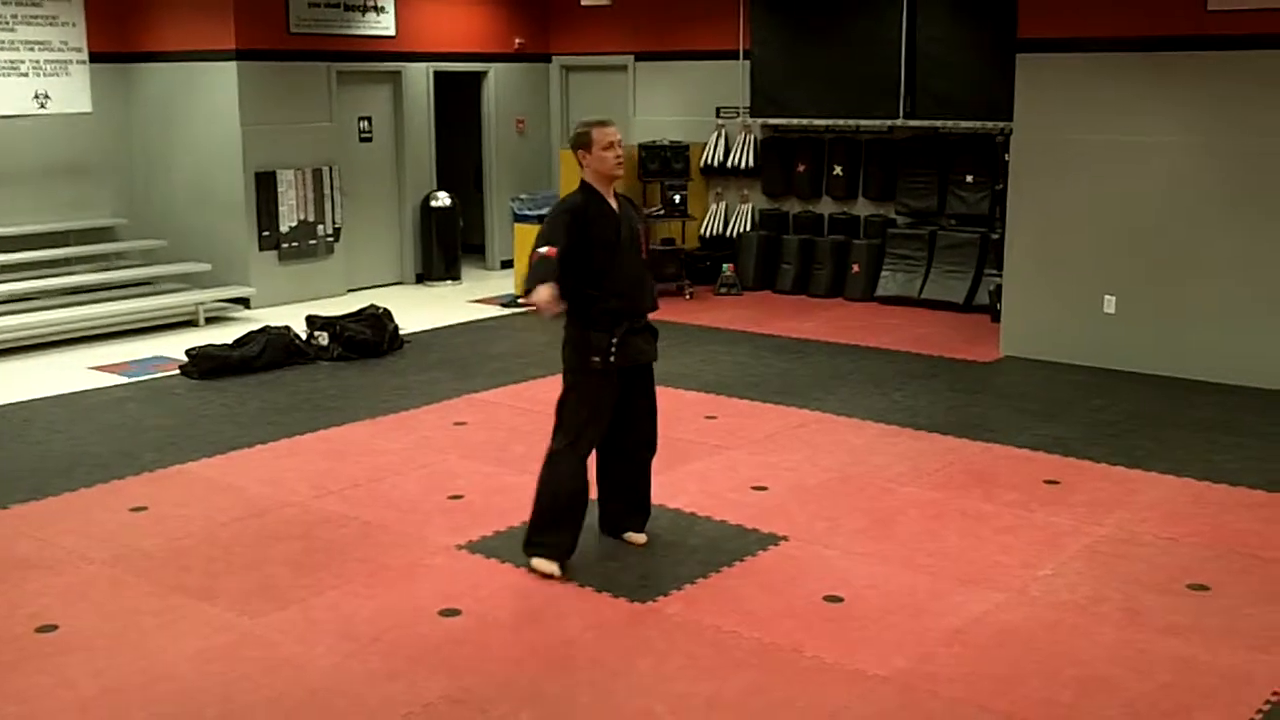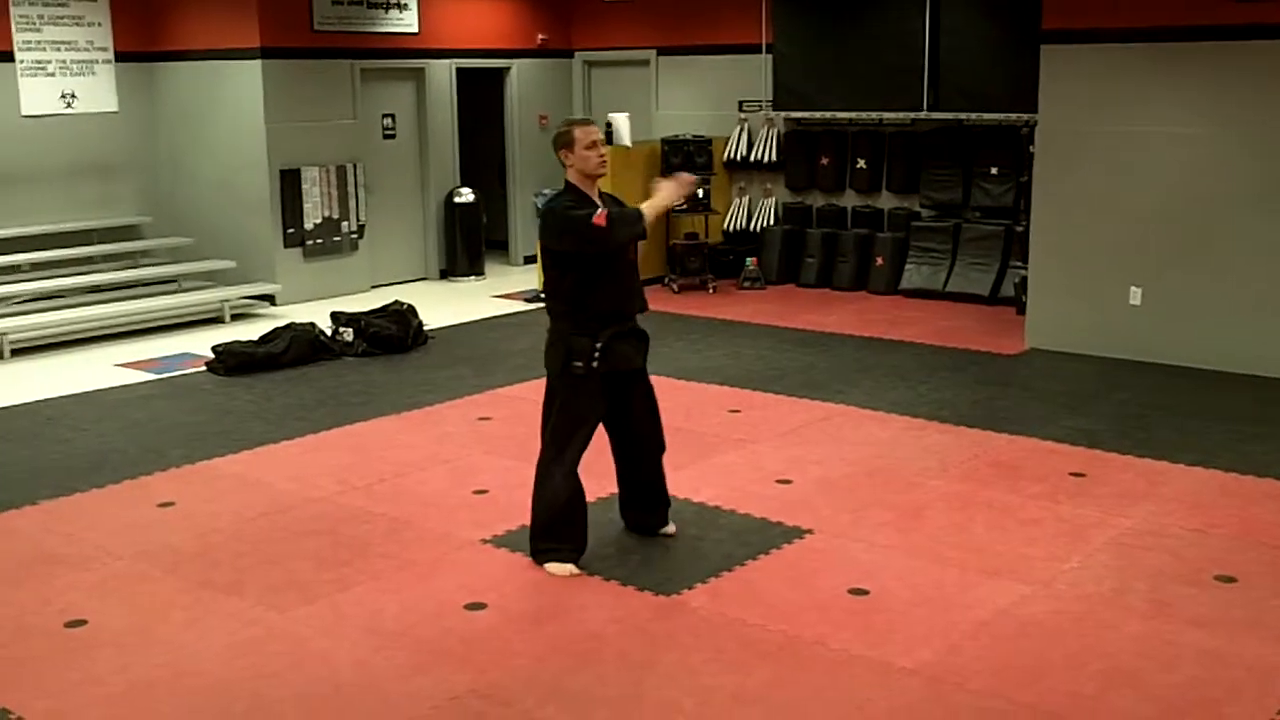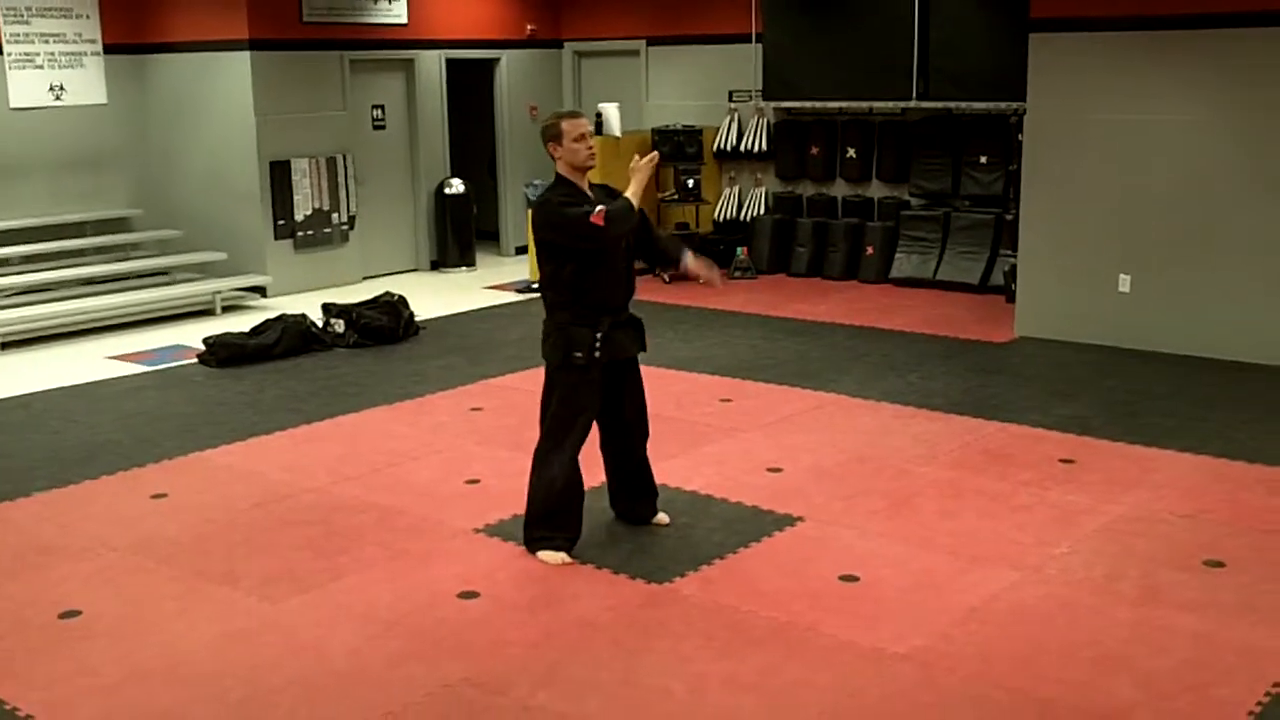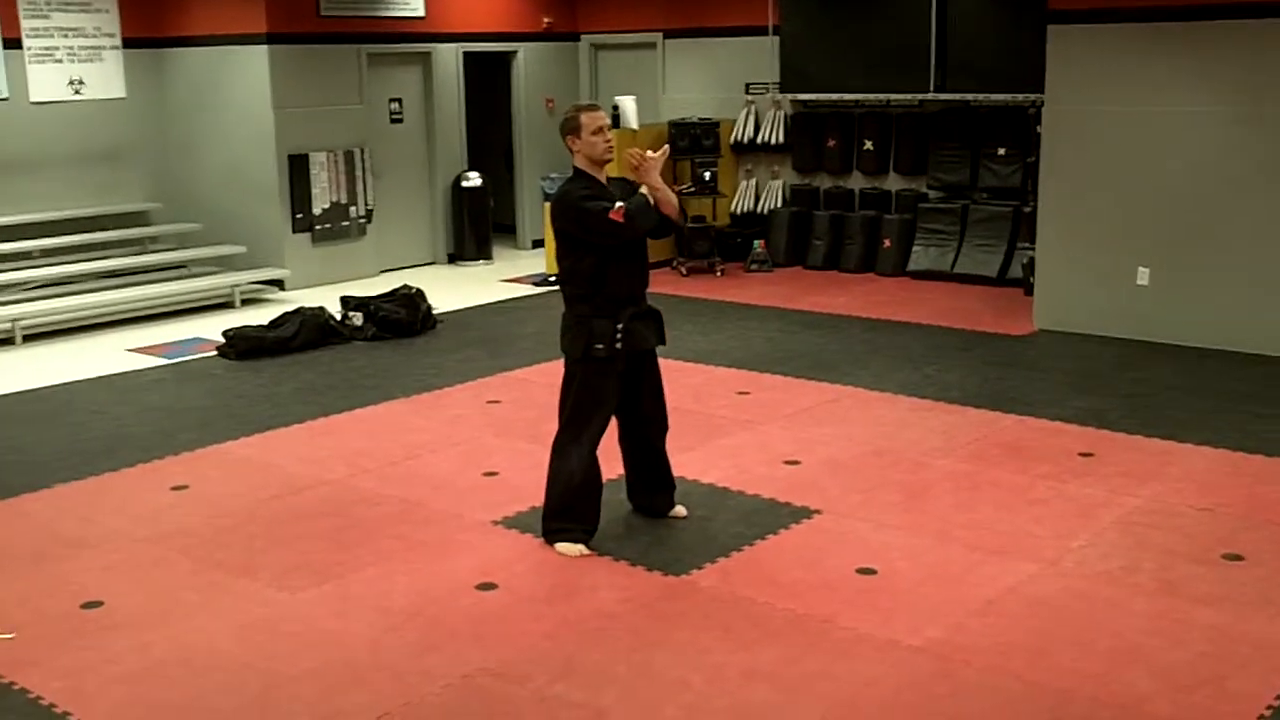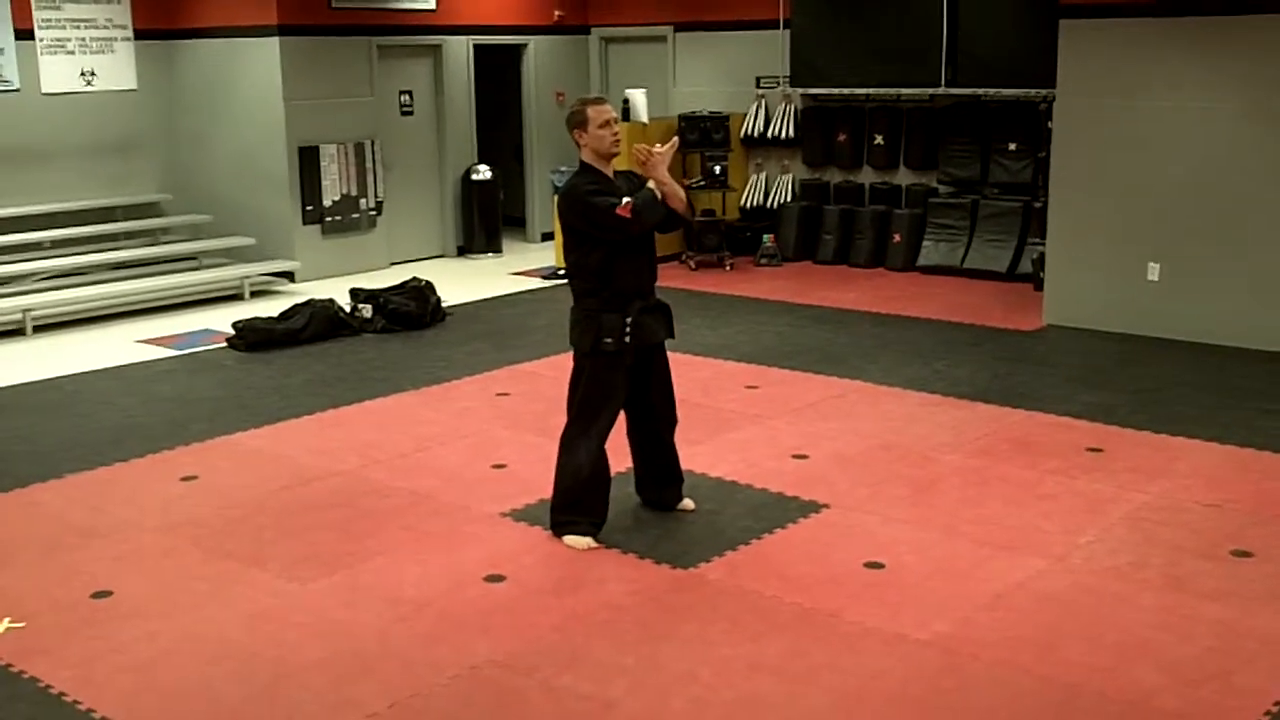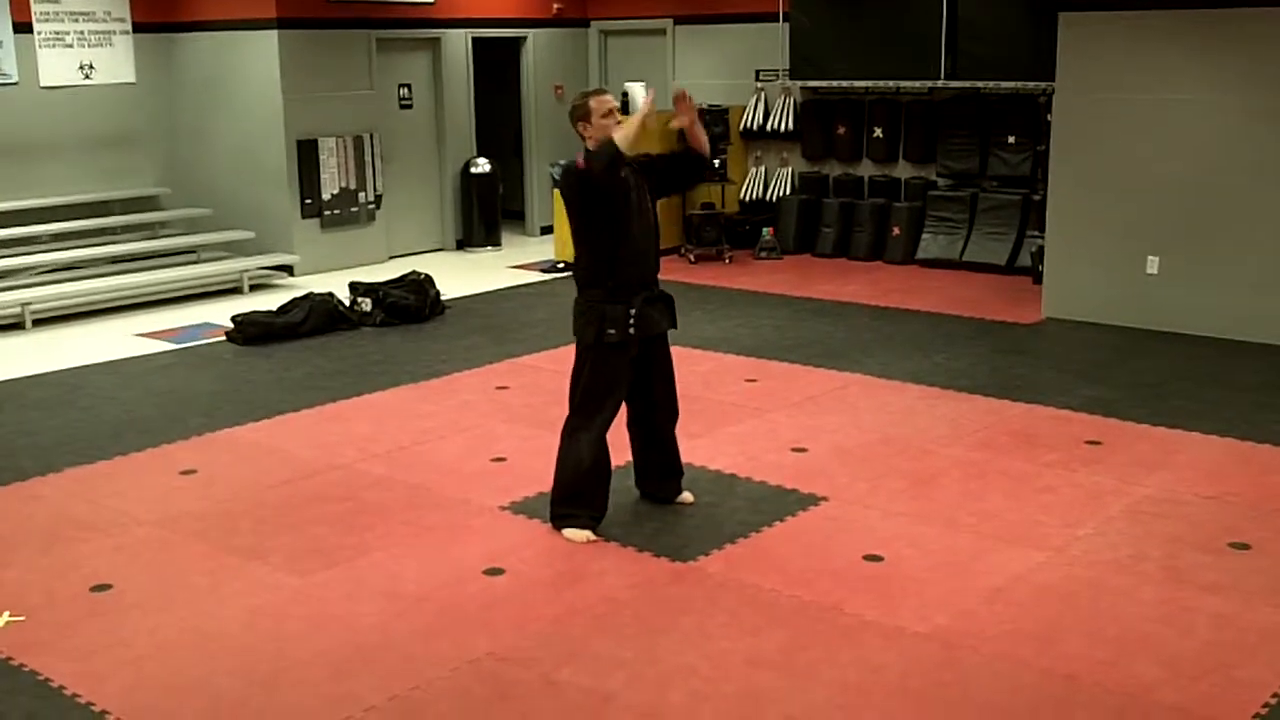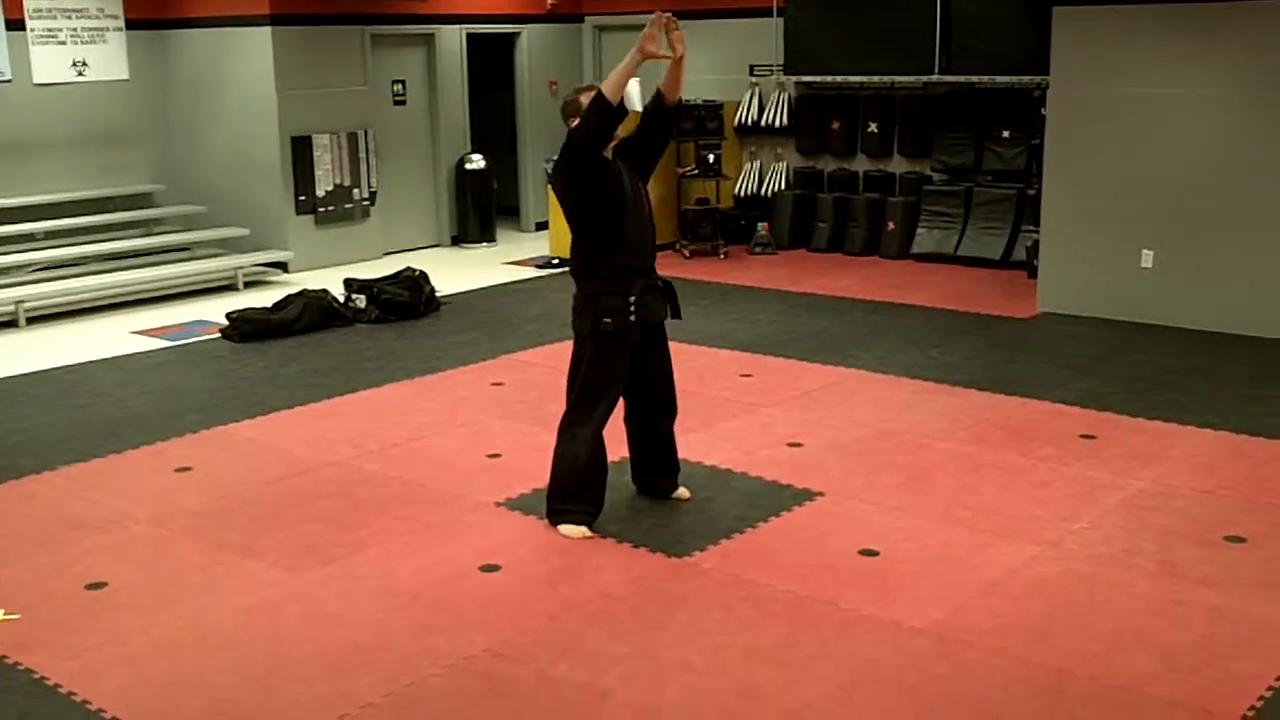
dt=0.4s
person 1, frame 1
left shoulder: (628, 210)
right shoulder: (571, 211)
right elbow: (547, 257)
left wrist: (639, 326)
right wrist: (543, 291)
left hip: (633, 338)
right hip: (592, 344)
left knee: (637, 438)
right knee: (574, 441)
left ankle: (624, 519)
right ankle: (547, 543)
person 1, frame 2
left shoulder: (614, 207)
right shoulder: (560, 214)
right elbow: (614, 234)
right wrist: (662, 199)
left hip: (623, 341)
right hip: (577, 349)
left knee: (643, 436)
right knee: (563, 449)
left ankle: (647, 515)
right ankle: (553, 545)
person 1, frame 3
left shoulder: (607, 196)
right shoulder: (552, 206)
left elbow: (648, 239)
right elbow: (607, 230)
left wrist: (688, 261)
right wrist: (637, 185)
left hip: (617, 329)
right hip: (575, 338)
left knee: (628, 426)
right knee: (562, 437)
left ankle: (636, 505)
right ankle: (548, 533)
person 1, frame 4
left shoulder: (623, 188)
right shoulder: (571, 199)
left elbow: (668, 221)
right elbow: (628, 226)
left wrist: (653, 182)
right wrist: (647, 185)
left hip: (634, 322)
right hip: (593, 330)
left knee: (647, 418)
right knee: (581, 429)
left ankle: (653, 497)
right ankle: (565, 525)
person 1, frame 5
left shoulder: (630, 182)
right shoulder: (578, 193)
left elbow: (677, 216)
right elbow: (634, 221)
left wrist: (660, 177)
right wrist: (656, 179)
left hip: (643, 316)
right hip: (602, 324)
left knee: (656, 412)
right knee: (589, 423)
left ankle: (661, 490)
right ankle: (573, 518)
person 1, frame 6
left shoulder: (639, 165)
right shoulder: (580, 176)
left elbow: (696, 165)
right elbow: (606, 159)
left wrist: (690, 123)
right wrist: (640, 119)
left hip: (648, 306)
right hip: (604, 314)
left knee: (657, 405)
right knee: (591, 415)
left ankle: (661, 483)
right ankle: (573, 512)
person 1, frame 7
left shoulder: (628, 160)
right shoulder: (574, 170)
left elbow: (661, 115)
right elbow: (598, 120)
left wrist: (676, 62)
right wrist: (637, 56)
left hip: (645, 300)
right hip: (604, 308)
left knee: (655, 401)
right knee: (588, 410)
left ankle: (657, 479)
right ankle: (569, 507)
